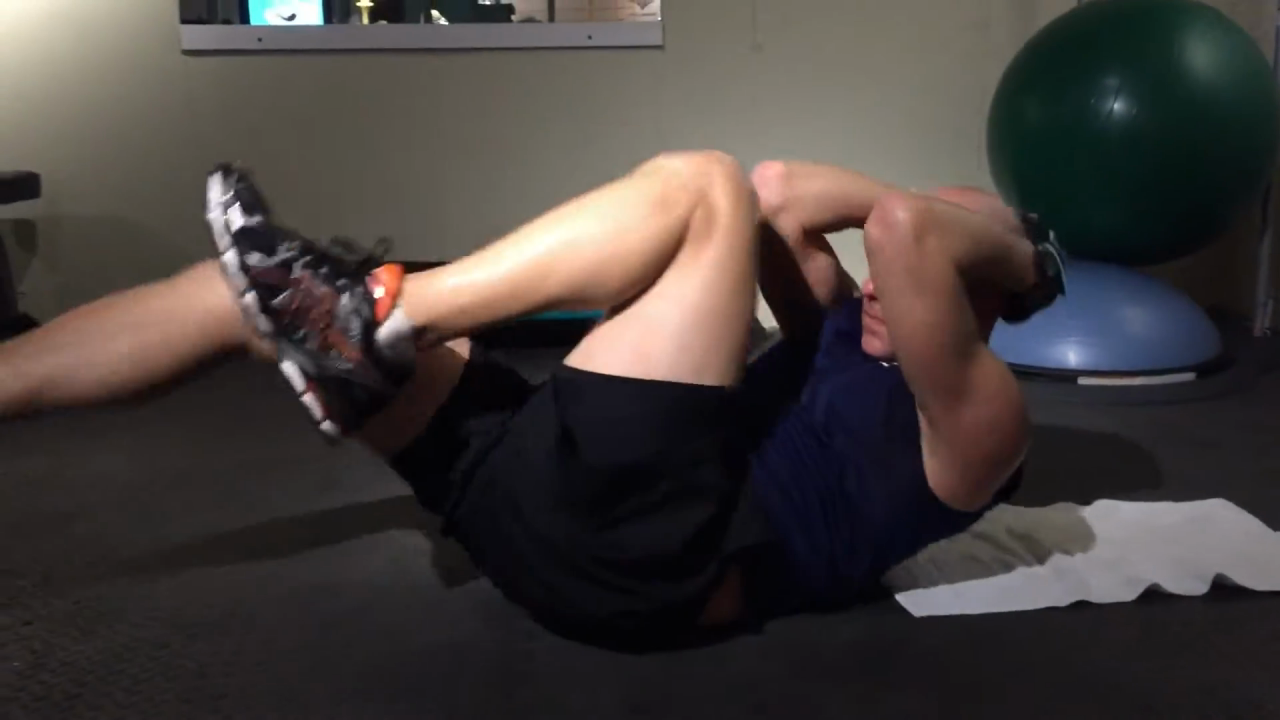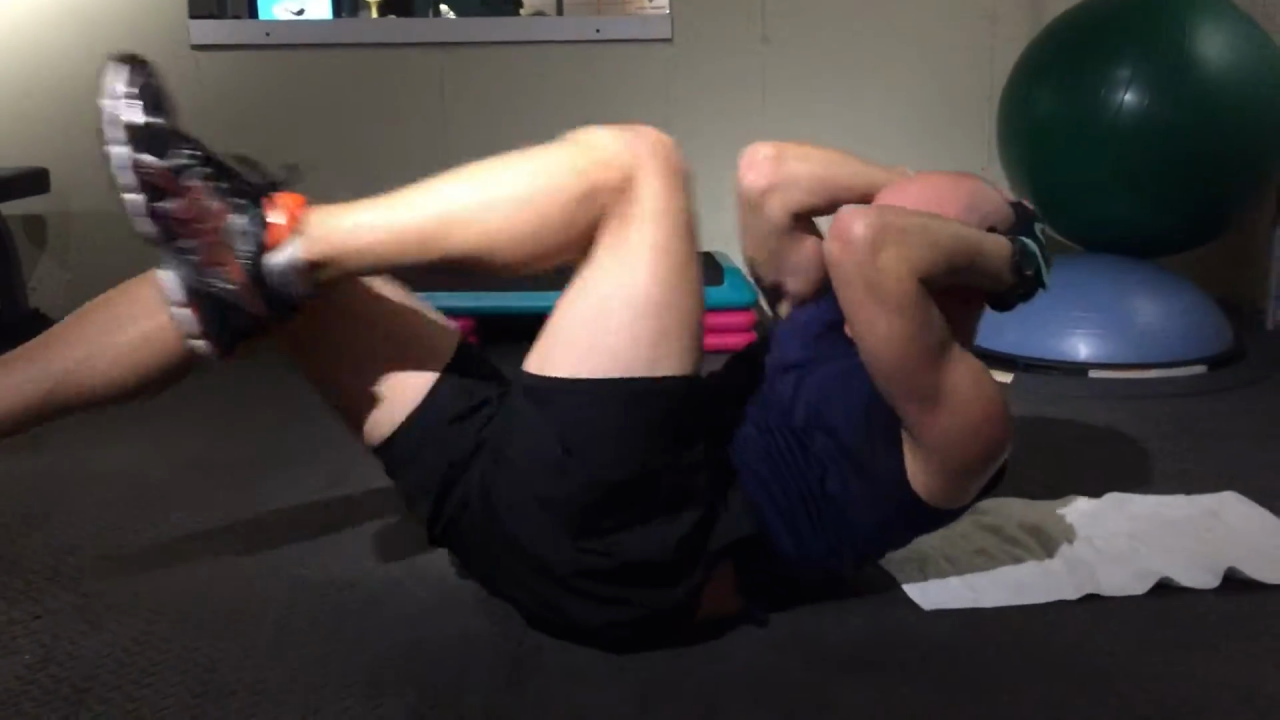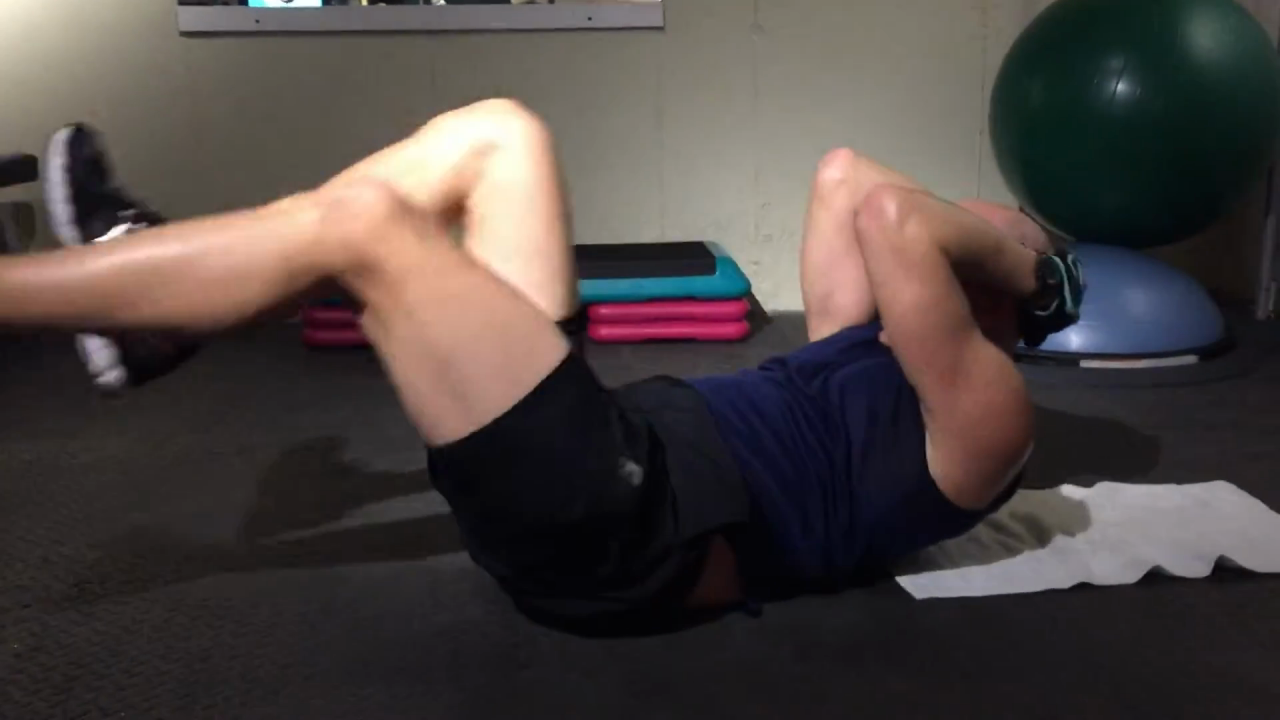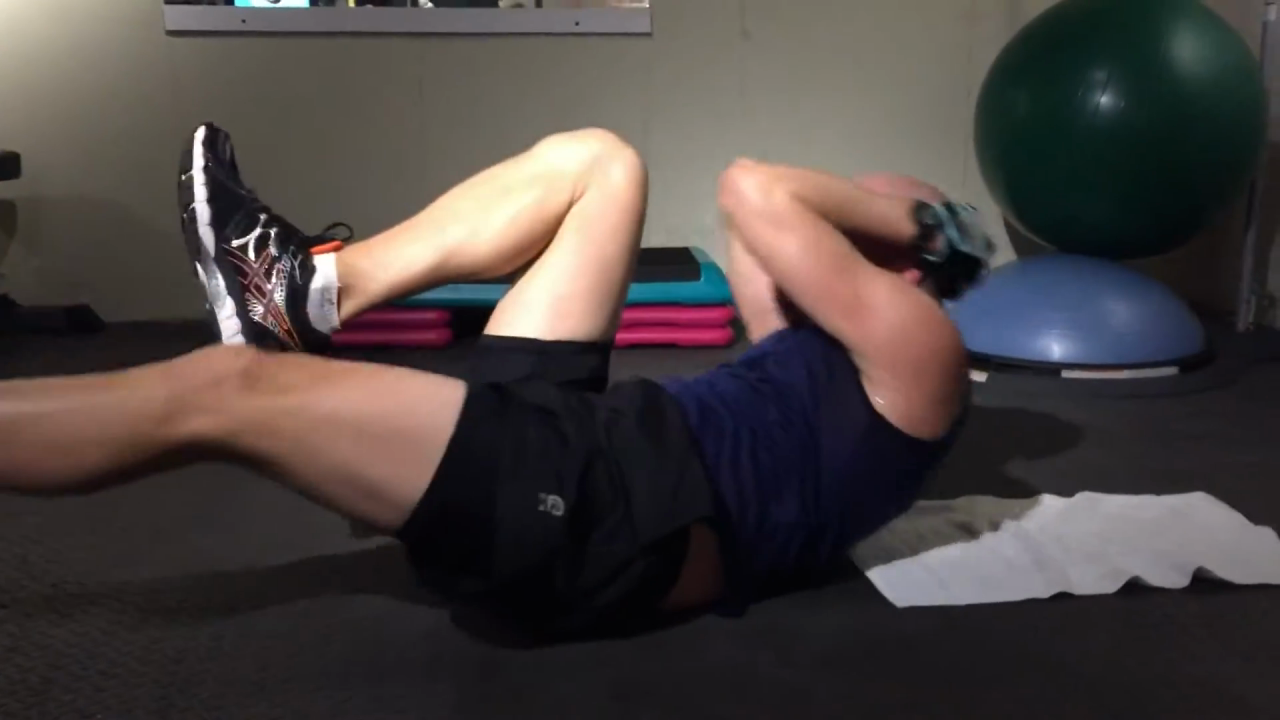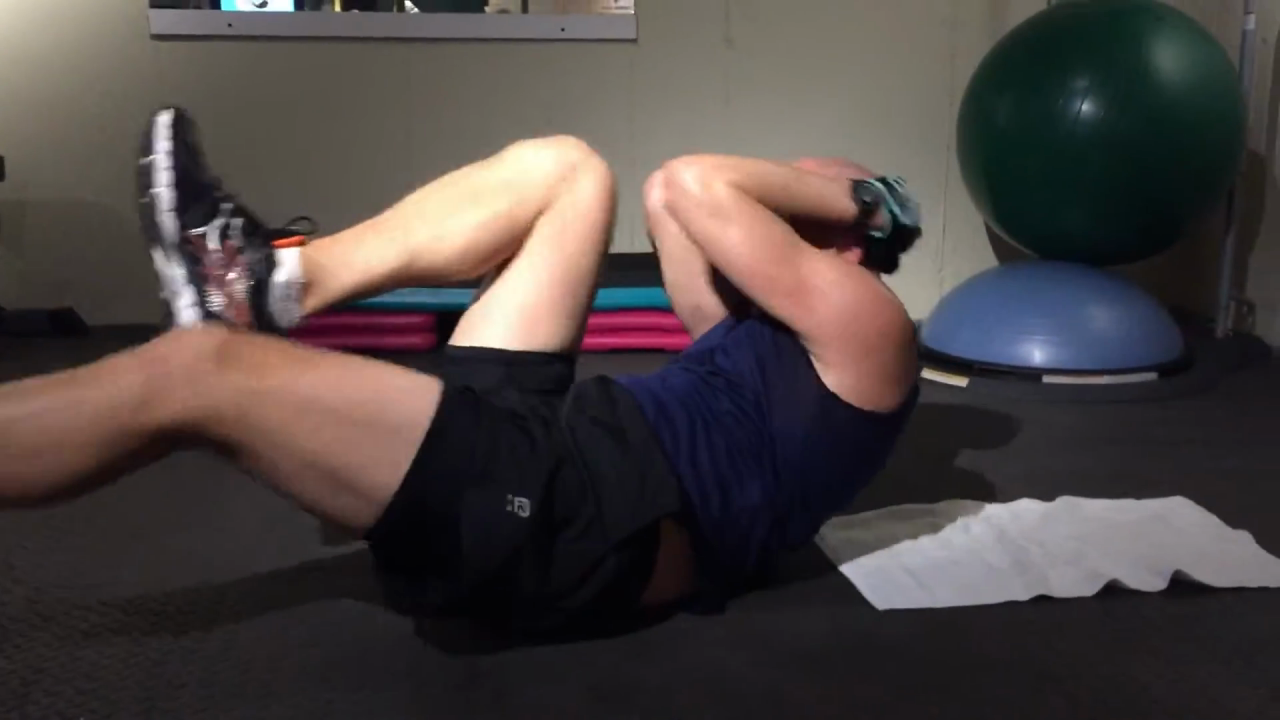
dt=0.4s
person 1, frame 1
left shoulder: (977, 418)
right shoulder: (854, 332)
left elbow: (908, 232)
right elbow: (782, 184)
left wrist: (1013, 258)
right wrist: (934, 204)
left hip: (625, 533)
right hip: (548, 474)
left knee: (699, 183)
right knee: (248, 292)
left ankle: (377, 320)
person 1, frame 2
left shoulder: (959, 418)
right shoulder: (837, 318)
left elbow: (867, 245)
right elbow: (767, 172)
left wrist: (990, 255)
right wrist: (911, 193)
left hip: (614, 539)
right hip: (532, 481)
left knee: (634, 162)
right knee: (281, 270)
left ankle: (282, 241)
person 1, frame 3
left shoulder: (984, 414)
right shoulder: (872, 344)
left elbow: (894, 215)
right elbow: (845, 176)
left wrist: (1017, 264)
right wrist: (1000, 232)
left hip: (621, 526)
right hip: (594, 462)
left knee: (365, 226)
right knee: (495, 134)
right ankle: (157, 281)
person 1, frame 4
left shoulder: (917, 345)
right shoulder: (837, 347)
left elbow: (756, 193)
right elbow: (768, 213)
left wrist: (912, 225)
right wrist: (891, 211)
left hip: (609, 520)
right hip: (570, 439)
left knee: (220, 389)
right knee: (596, 161)
right ankle: (311, 289)
person 1, frame 5
left shoulder: (866, 327)
right shoulder: (773, 336)
left elbow: (702, 184)
right elbow: (669, 196)
left wrist: (842, 197)
right wrist: (834, 193)
left hip: (568, 527)
right hip: (540, 452)
left knee: (197, 378)
right knee: (569, 172)
right ankle: (281, 278)
